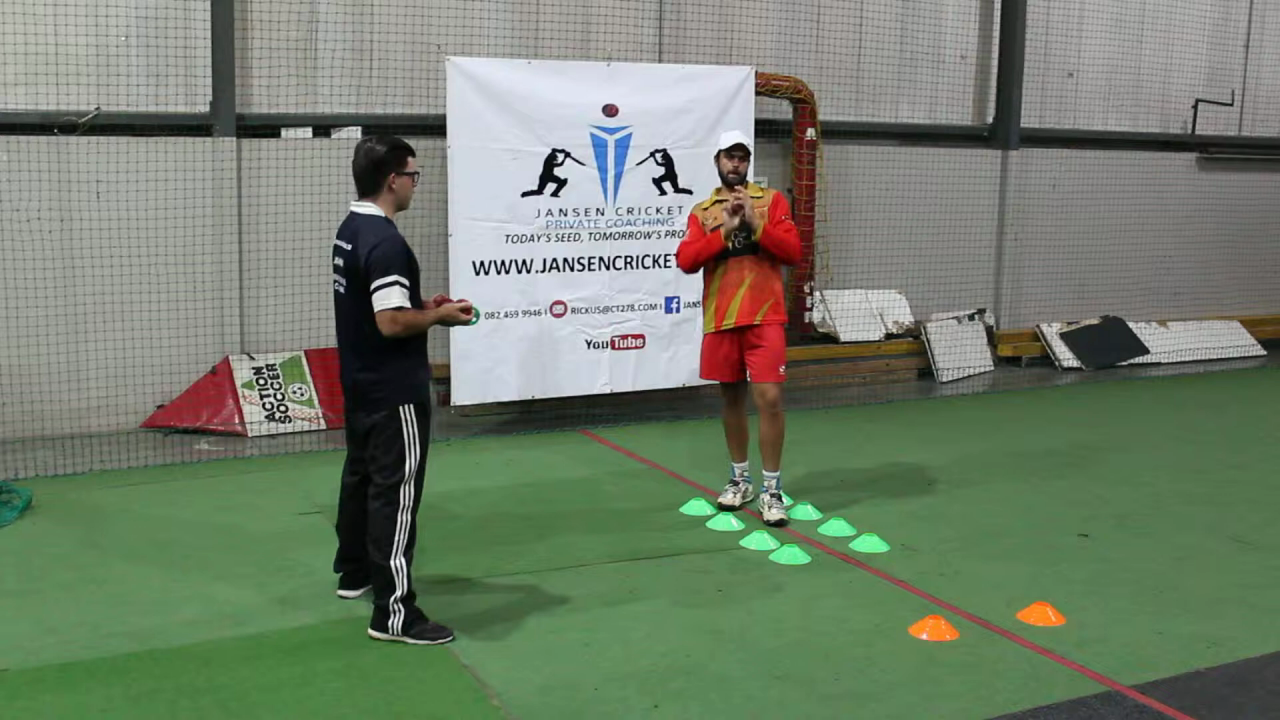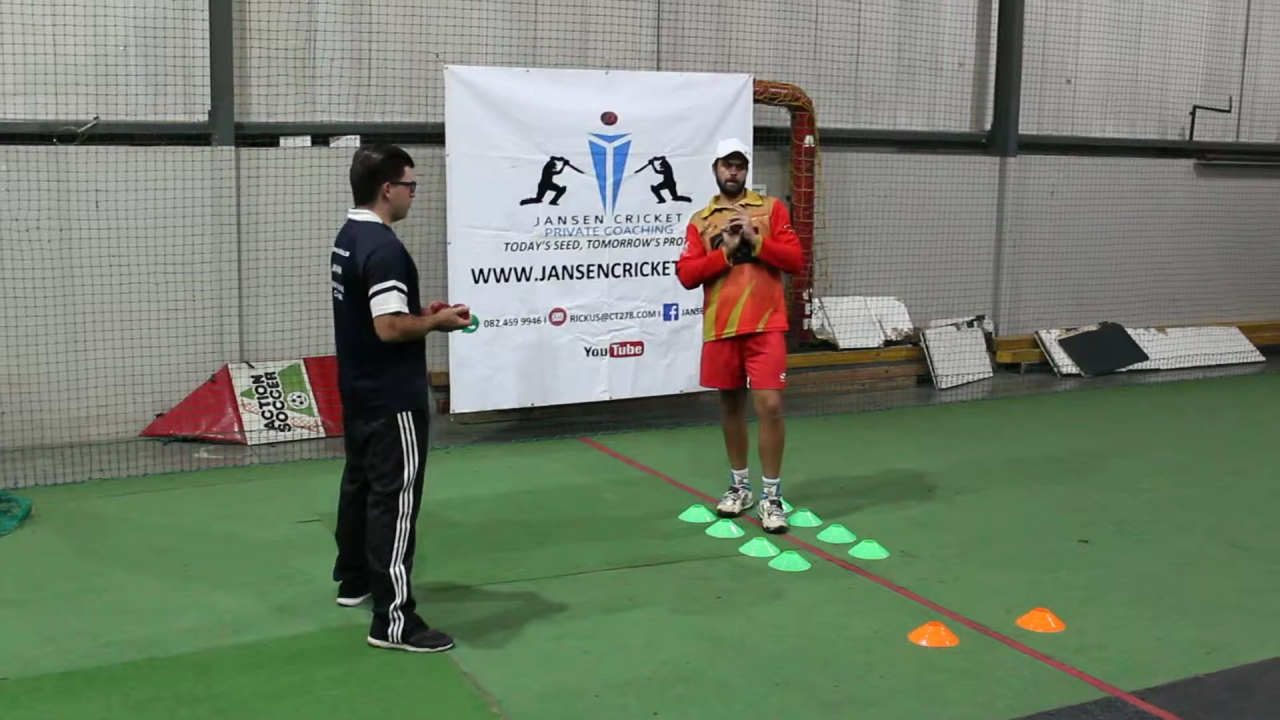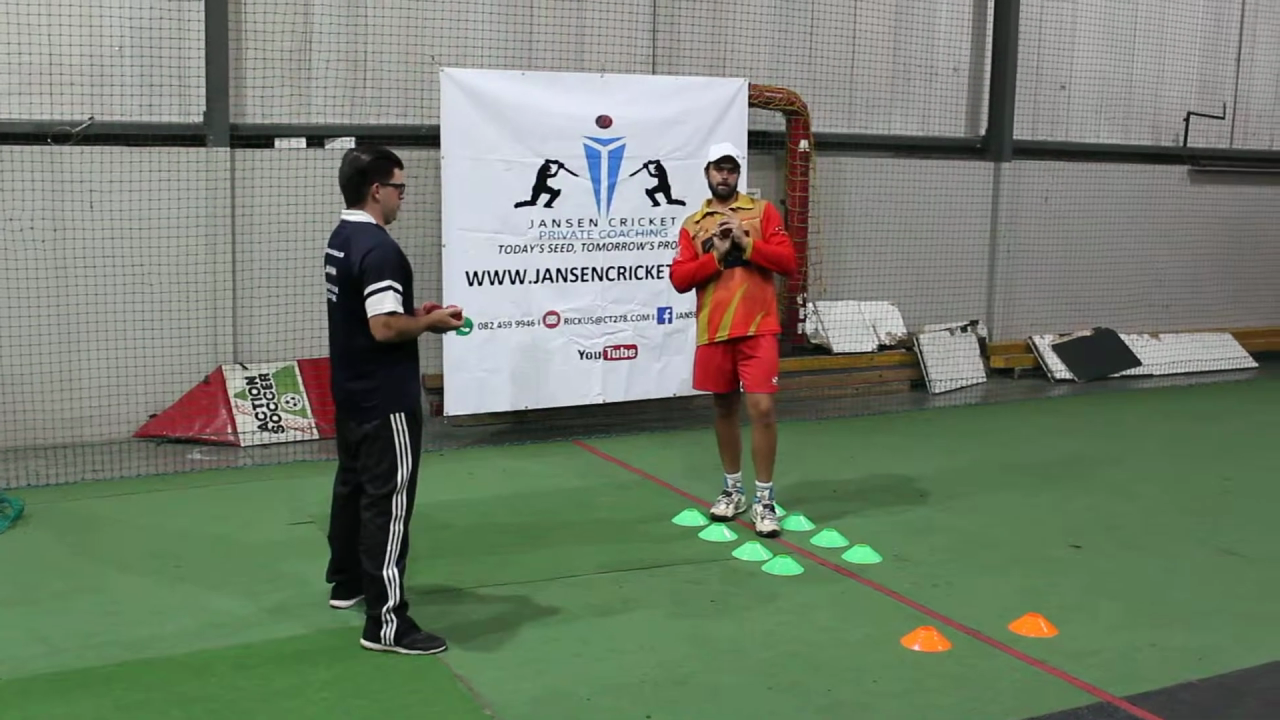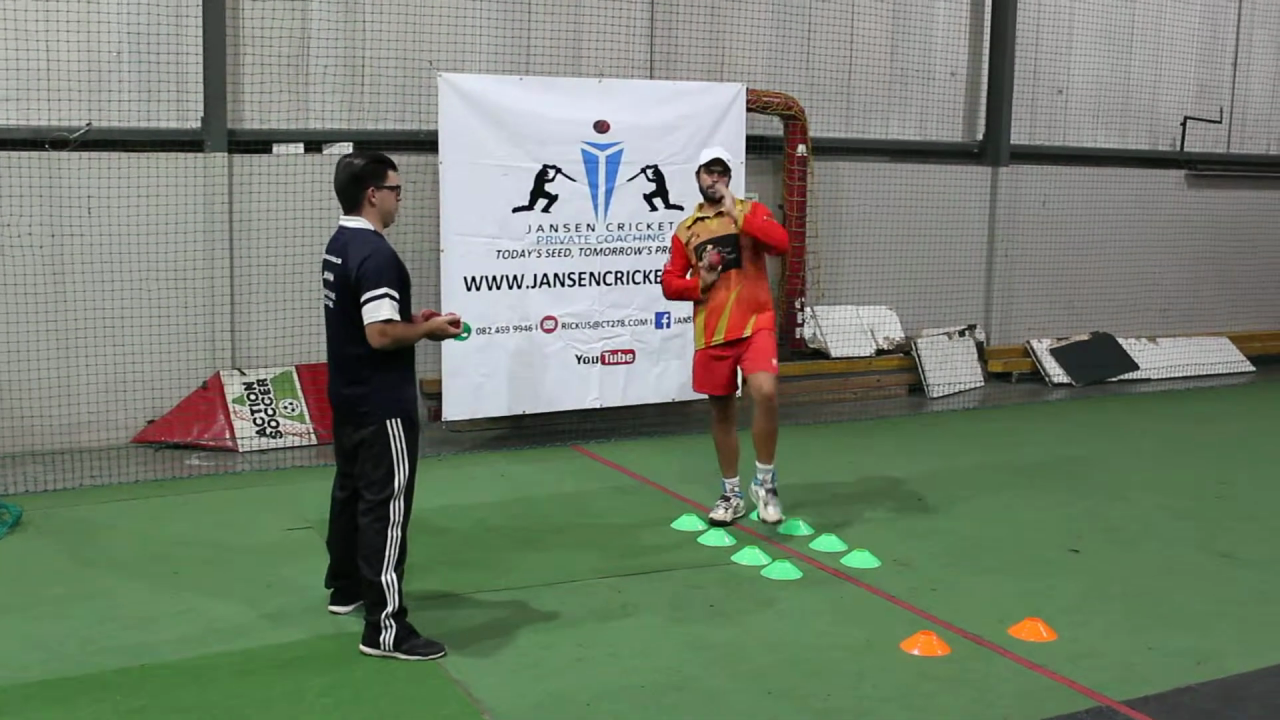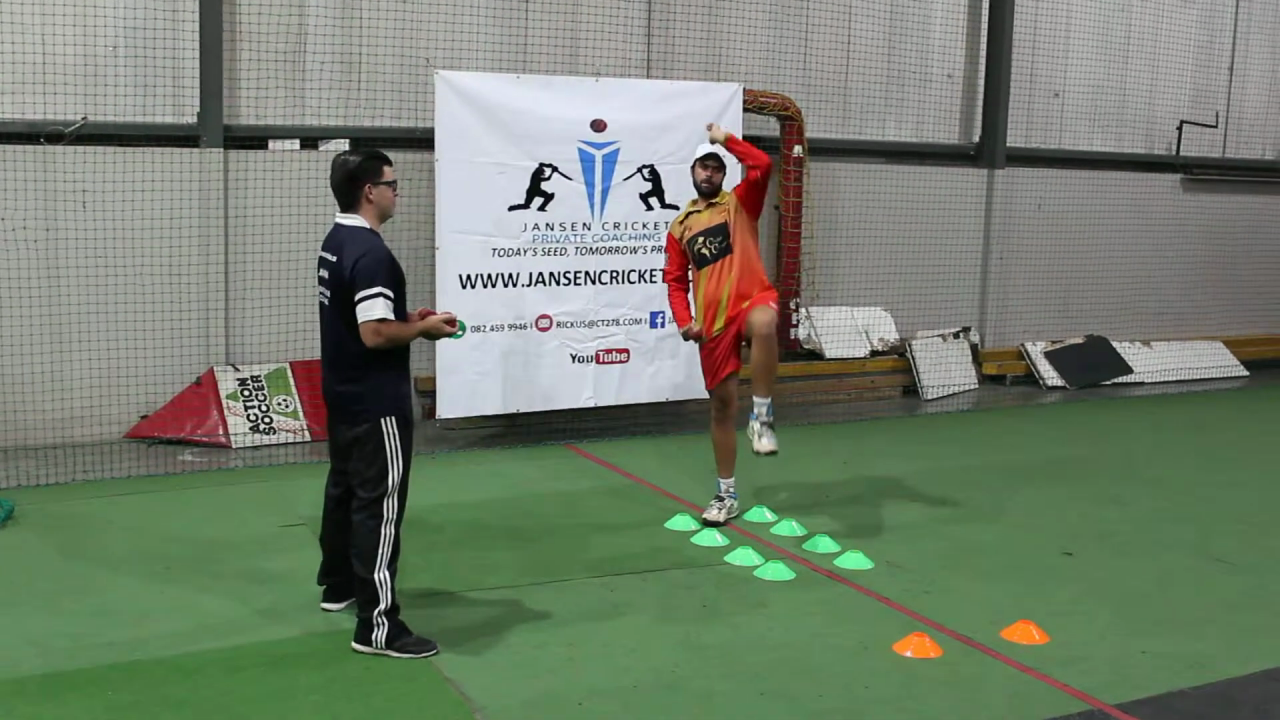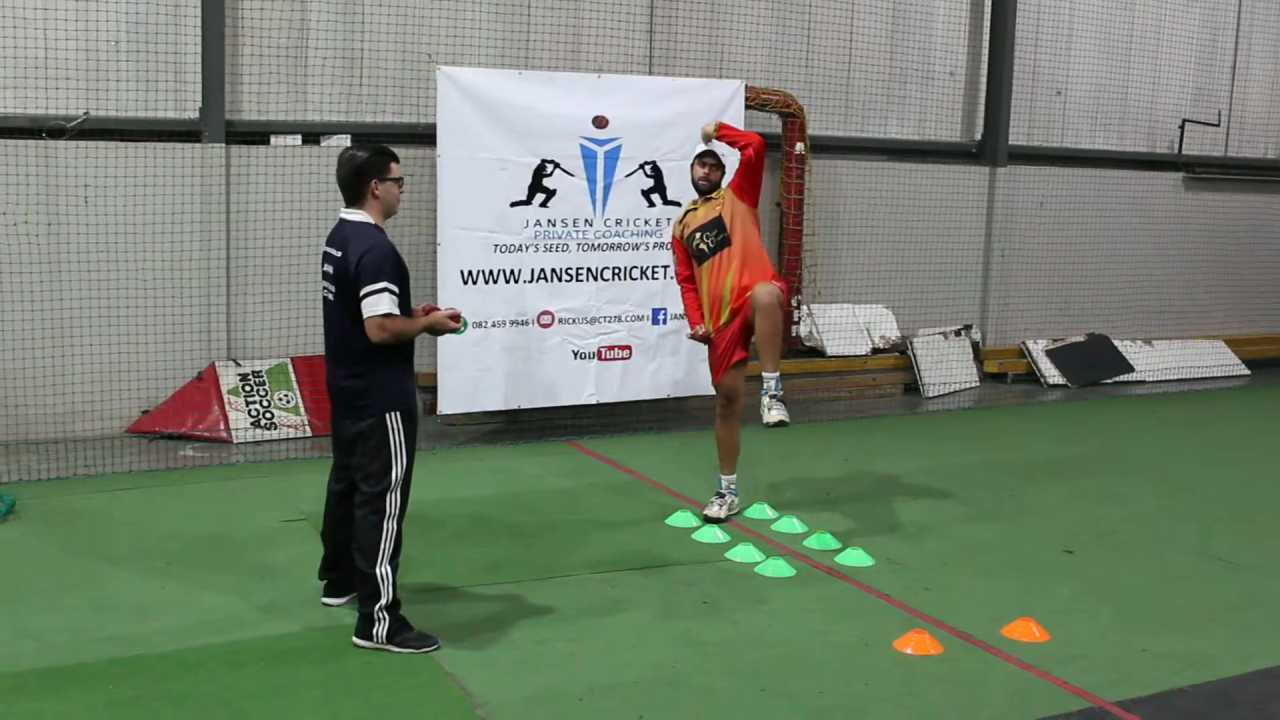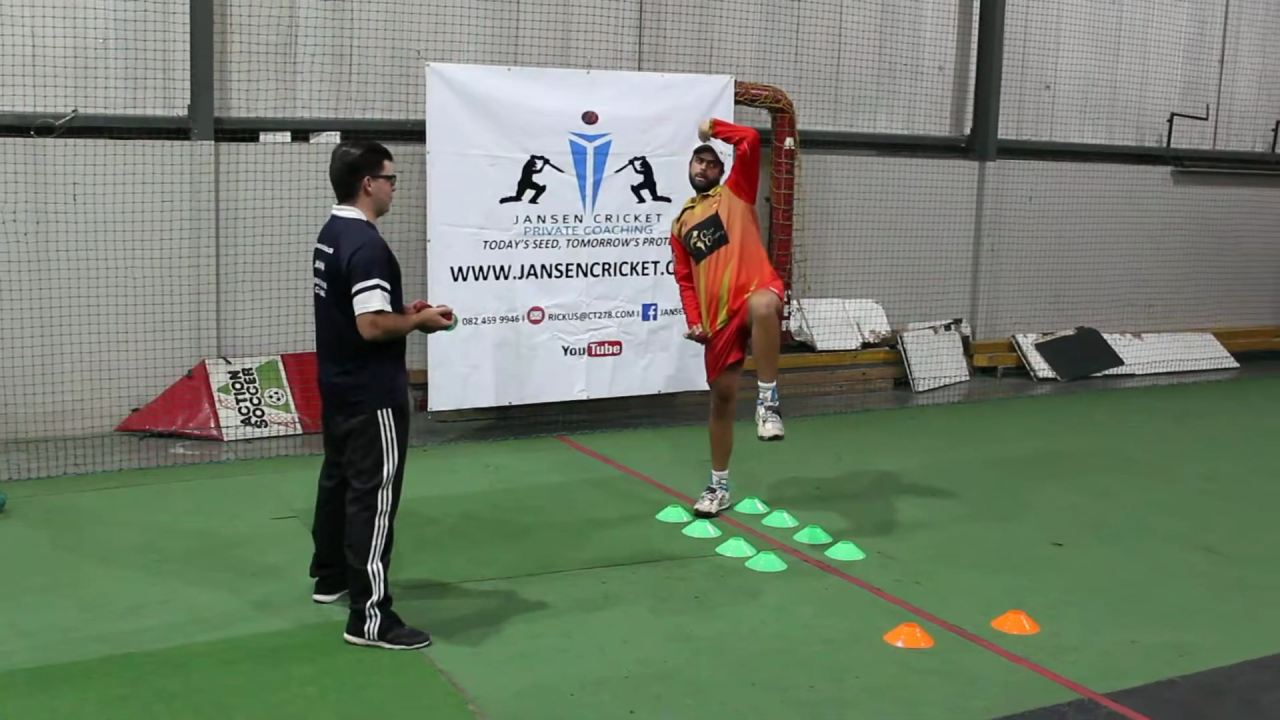
dt=0.5s
person 1, frame 1
left shoulder: (351, 229)
right shoulder: (386, 242)
right elbow: (391, 323)
left wrist: (420, 305)
right wrist: (440, 316)
left hip: (361, 383)
right hip: (393, 392)
left knee: (361, 475)
right knee: (395, 493)
left ankle: (354, 572)
right ankle: (393, 612)
person 1, frame 2
left shoulder: (348, 237)
right shoulder: (384, 248)
right elbow: (389, 328)
left wrist: (419, 312)
right wrist: (438, 322)
left hip: (359, 390)
right hip: (391, 399)
left knee: (360, 483)
right knee: (394, 500)
left ankle: (354, 580)
right ankle: (393, 619)
person 1, frame 3
left shoulder: (341, 239)
right shoulder: (379, 248)
right elbow: (385, 328)
left wrist: (412, 312)
right wrist: (431, 322)
left hip: (351, 391)
right hip: (384, 399)
left knee: (353, 485)
right knee: (387, 502)
left ankle: (346, 581)
right ankle: (385, 622)
person 1, frame 4
left shoulder: (339, 245)
right shoulder: (376, 255)
right elbow: (381, 335)
left wrist: (411, 318)
right wrist: (428, 330)
left hip: (349, 397)
right hip: (381, 405)
left knee: (351, 490)
right knee: (385, 508)
left ankle: (346, 587)
right ankle: (385, 627)
person 1, frame 5
left shoulder: (335, 241)
right shoulder: (370, 253)
right elbow: (375, 334)
left wrist: (405, 316)
right wrist: (424, 328)
left hip: (343, 394)
right hip: (375, 403)
left knee: (345, 488)
right knee: (379, 505)
left ankle: (338, 584)
right ankle: (377, 625)
person 1, frame 6
left shoulder: (339, 237)
right shoulder: (375, 248)
right elbow: (380, 329)
left wrist: (411, 313)
right wrist: (428, 323)
left hip: (347, 388)
right hip: (380, 397)
left knee: (347, 483)
right knee: (382, 501)
left ankle: (339, 579)
right ankle: (377, 619)
person 1, frame 7
left shoulder: (330, 234)
right shoulder: (367, 246)
right elbow: (372, 326)
left wrist: (401, 310)
right wrist: (419, 321)
left hip: (338, 385)
right hip: (371, 395)
left knee: (339, 479)
right knee: (373, 497)
left ankle: (330, 576)
right ankle: (369, 616)
person 2, frame 1
left shoulder: (772, 200)
right shoulder: (702, 212)
left elbow: (793, 251)
right elbow: (686, 261)
left wrist: (755, 223)
right wrist: (725, 231)
left hip: (764, 319)
right hip: (721, 320)
left knee: (769, 398)
right knee: (732, 397)
left ankle: (771, 489)
right ankle: (739, 479)
person 2, frame 2
left shoulder: (771, 208)
right shoulder: (700, 221)
left elbow: (795, 259)
right elbow: (687, 276)
left wrist: (755, 238)
right wrist: (725, 251)
left hip: (765, 326)
right hip: (720, 329)
left knee: (770, 405)
right knee: (731, 405)
left ankle: (771, 495)
right ankle: (739, 486)
person 2, frame 3
left shoulder: (763, 211)
right shoulder: (693, 224)
left elbow: (787, 262)
right elbow: (679, 279)
left wrist: (745, 243)
right wrist: (715, 254)
left hip: (757, 330)
right hip: (713, 332)
left knee: (761, 409)
right knee: (724, 408)
left ankle: (764, 499)
right ankle: (732, 489)
person 2, frame 4
left shoulder: (752, 211)
right shoulder: (685, 230)
left elbow: (781, 244)
right elbow: (669, 284)
left wrist: (739, 217)
right wrist: (699, 285)
left hip: (755, 324)
right hip: (711, 333)
left knee: (765, 393)
right knee: (721, 411)
left ankle: (765, 482)
right ankle: (731, 493)
person 2, frame 5
left shoulder: (741, 203)
right shoulder: (679, 226)
left elbow: (762, 165)
right elbow: (675, 281)
left wrist: (725, 140)
right wrist: (684, 322)
left hip: (752, 305)
right hip: (713, 321)
left knee: (765, 323)
right knee: (721, 404)
left ankle: (761, 414)
right ankle: (726, 494)
person 2, frame 6
left shoulder: (739, 195)
right shoulder: (682, 226)
left elbow: (755, 146)
right elbow: (687, 281)
left wrist: (716, 129)
right wrist: (696, 321)
left hip: (755, 301)
right hip: (720, 317)
left knee: (766, 294)
right knee: (727, 399)
left ankle: (772, 391)
right ankle: (728, 490)
person 2, frame 7
left shoulder: (736, 192)
right shoulder: (681, 223)
left elbow: (750, 140)
right elbow: (685, 279)
left wrist: (712, 126)
right wrist: (694, 321)
left hip: (757, 291)
right hip: (718, 317)
left knee: (761, 306)
right knee: (721, 398)
left ankle: (767, 400)
right ankle: (718, 486)
